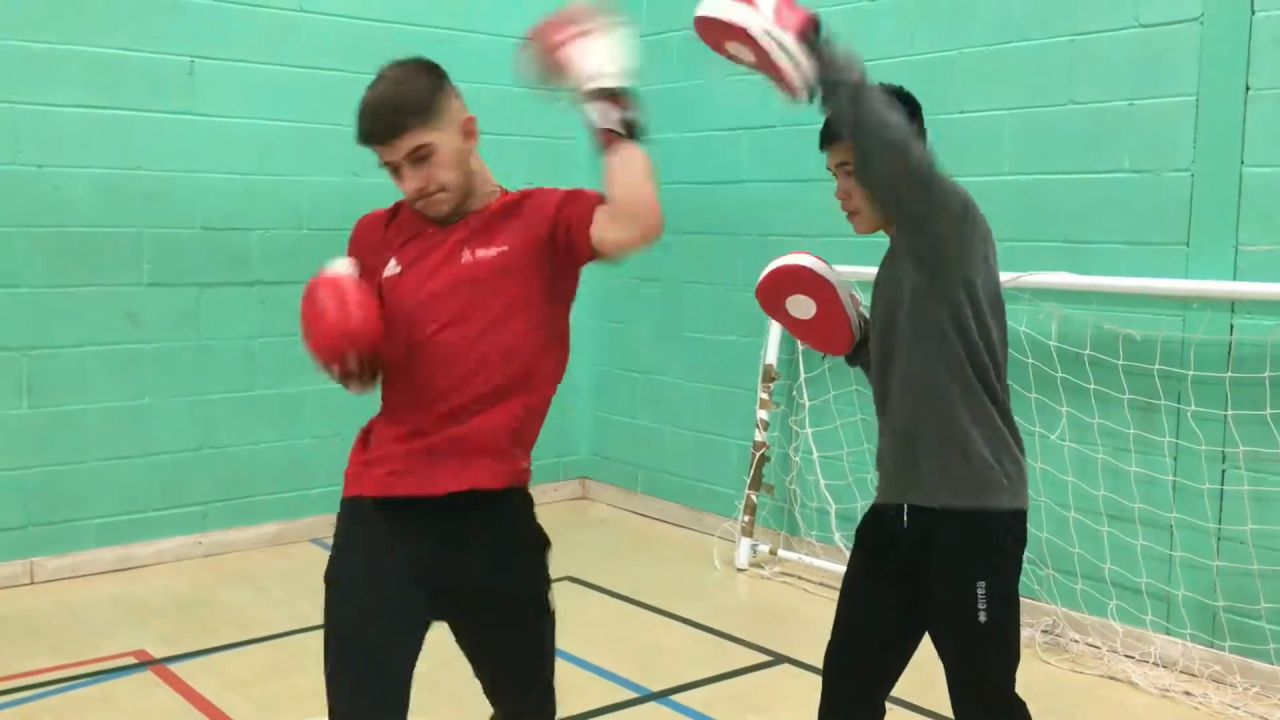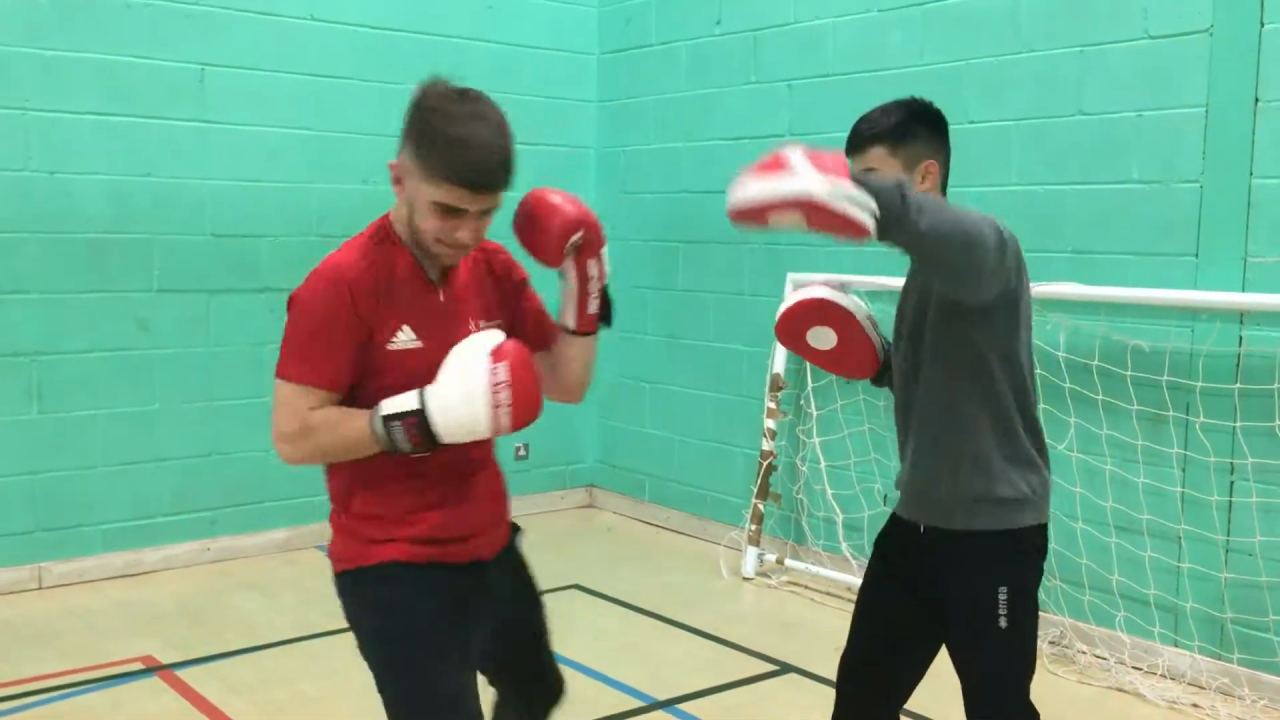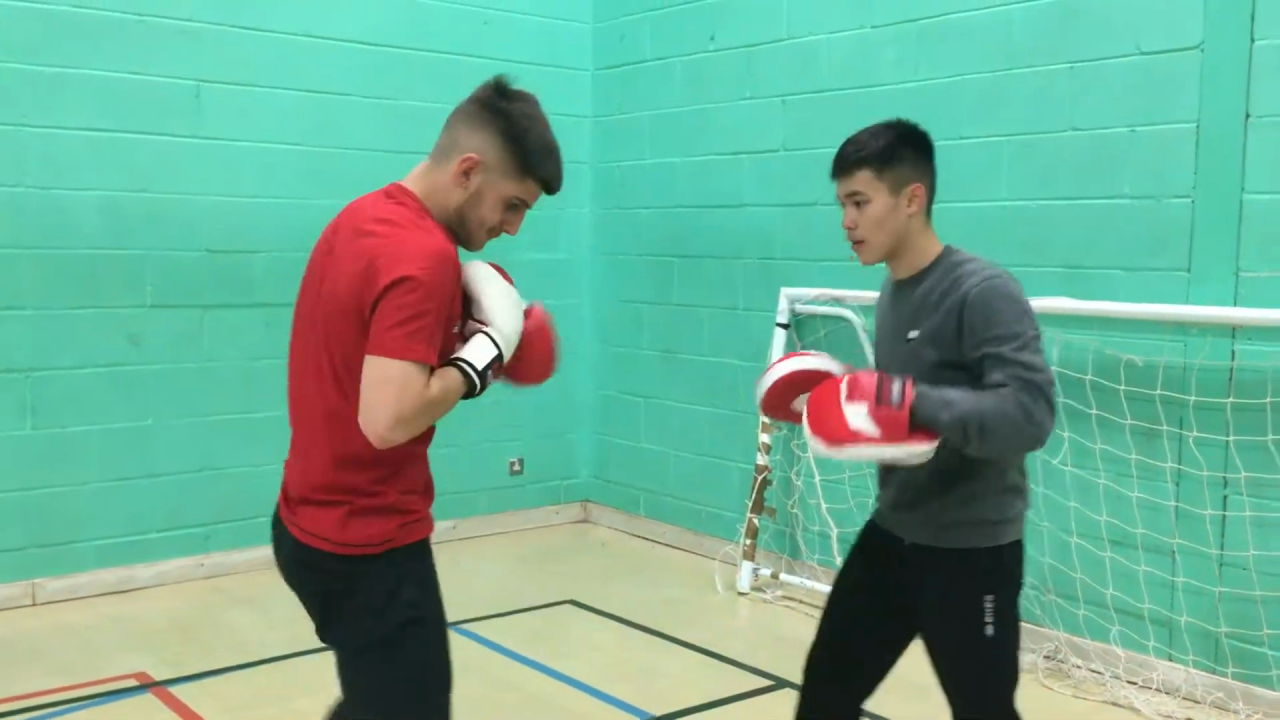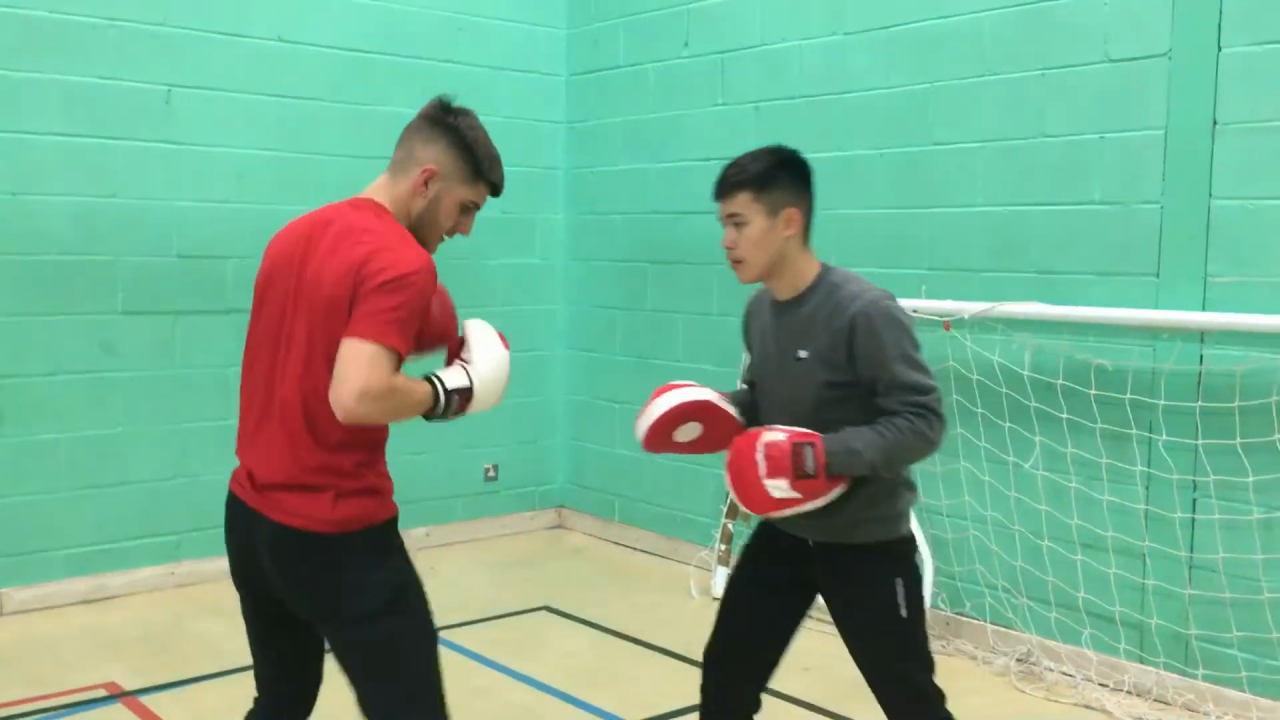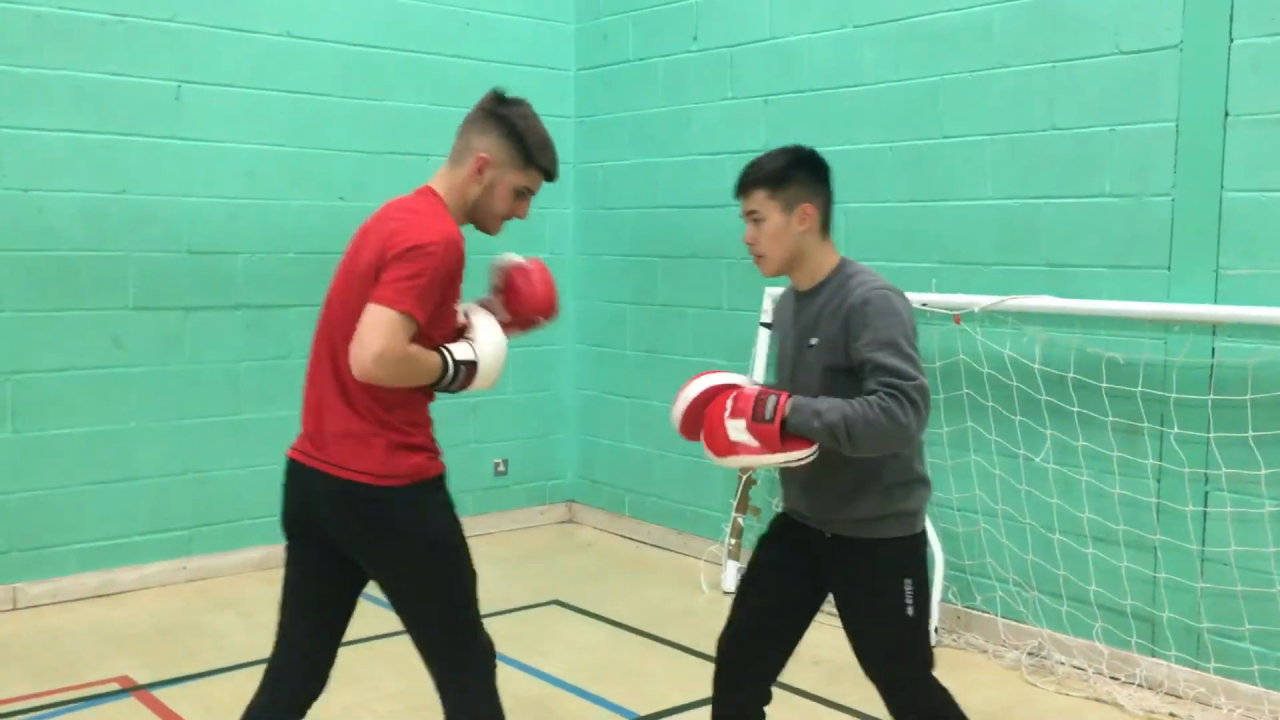
dt=0.3s
person 1, frame 1
left shoulder: (549, 219)
right shoulder: (377, 238)
left elbow: (637, 225)
right elbow: (351, 358)
left wrist: (609, 103)
right wrist: (348, 353)
left hip: (491, 515)
right hip: (382, 511)
person 1, frame 2
left shoulder: (494, 265)
right shoulder: (342, 284)
left elbow: (566, 386)
right elbow: (294, 434)
left wrist: (587, 288)
right wrist: (421, 418)
left hip: (487, 548)
right hip: (394, 568)
person 1, frame 3
left shoulder: (362, 221)
right shoulder: (423, 257)
right elbow: (385, 420)
left wrist: (481, 333)
right wrist: (481, 358)
left hip: (314, 528)
right hip: (368, 549)
person 1, frame 4
left shoulder: (297, 235)
right shoulder: (402, 262)
right elbow: (354, 398)
right wrist: (450, 391)
left hip: (252, 516)
right hip: (337, 533)
person 1, frame 5
left shoulder: (394, 219)
right shoulder: (434, 240)
right elbow: (373, 359)
left wrist: (486, 319)
right wrist: (461, 366)
left hip: (312, 477)
right hip: (388, 490)
right knee: (467, 667)
person 2, frame 1
left shoulder: (950, 224)
right shoulder: (908, 254)
left elbow: (900, 160)
right wrist: (857, 341)
left hip: (974, 514)
right hip: (900, 510)
person 2, frame 2
left shoulder: (981, 245)
right shoulder: (924, 265)
left elbow: (961, 245)
left wrist: (871, 194)
right wrist: (877, 360)
left hip: (994, 530)
right hip: (920, 521)
person 2, frame 3
left shoulder: (985, 292)
right shoulder: (891, 295)
left elbow: (1030, 413)
left wrist: (922, 405)
right wrist: (858, 395)
left hip: (973, 550)
right hip: (891, 536)
person 2, frame 4
left shoulder: (865, 311)
right shoulder: (757, 311)
left elbow: (923, 423)
left wrist: (835, 454)
right wrist: (722, 414)
left hip: (869, 542)
right hip: (784, 533)
right knee: (727, 672)
person 2, frame 5
left shoulder: (872, 301)
right shoulder: (788, 304)
left elbow: (901, 415)
left wrist: (793, 413)
right wrist: (750, 404)
left hip: (880, 535)
right hip: (803, 524)
right knee: (740, 661)
